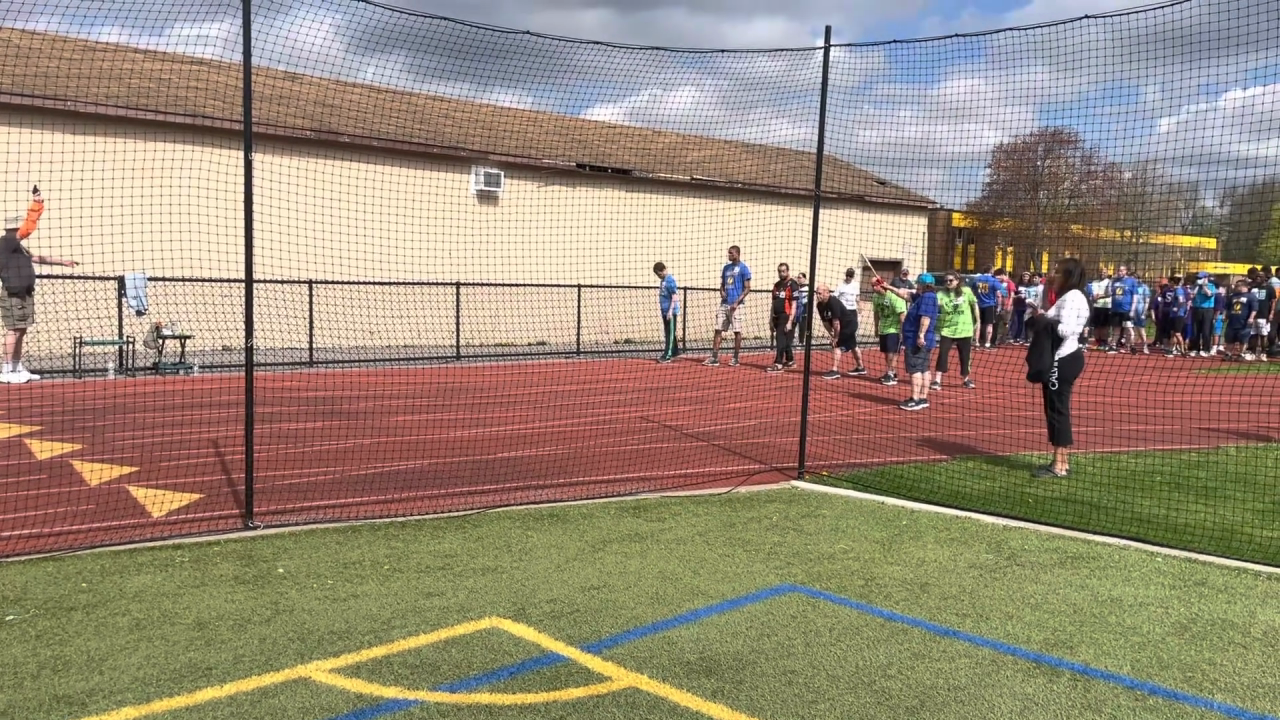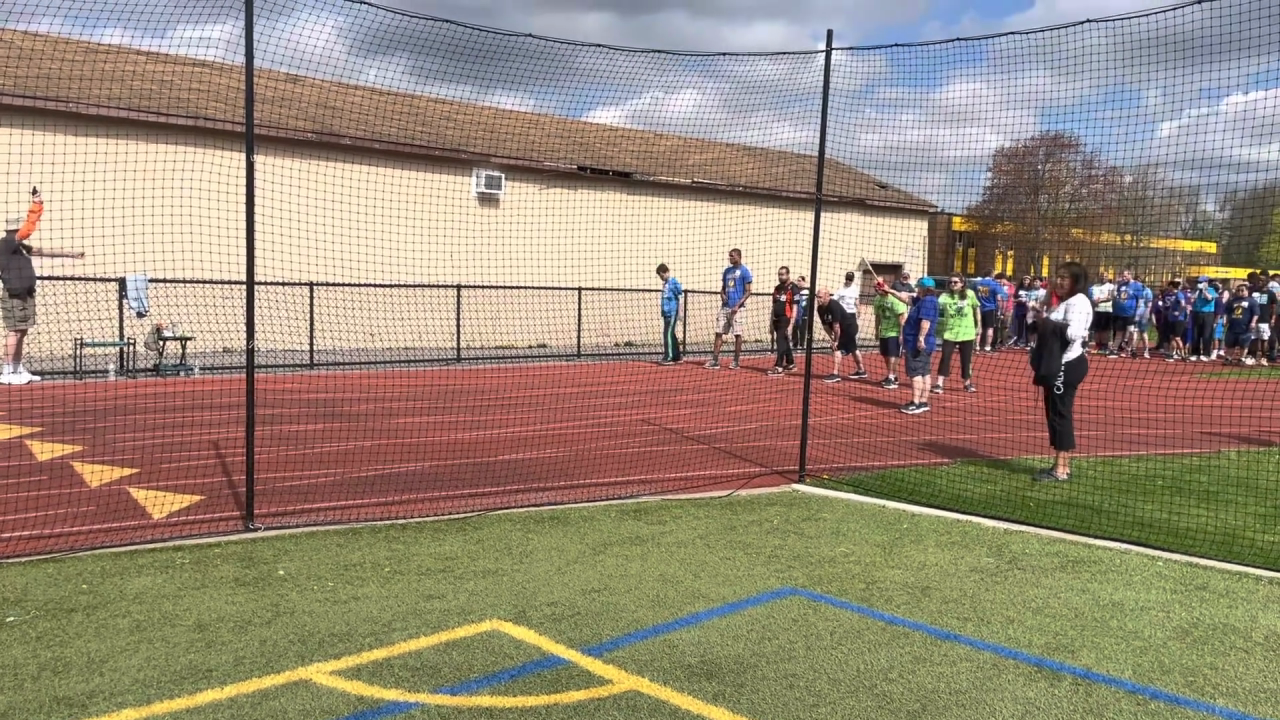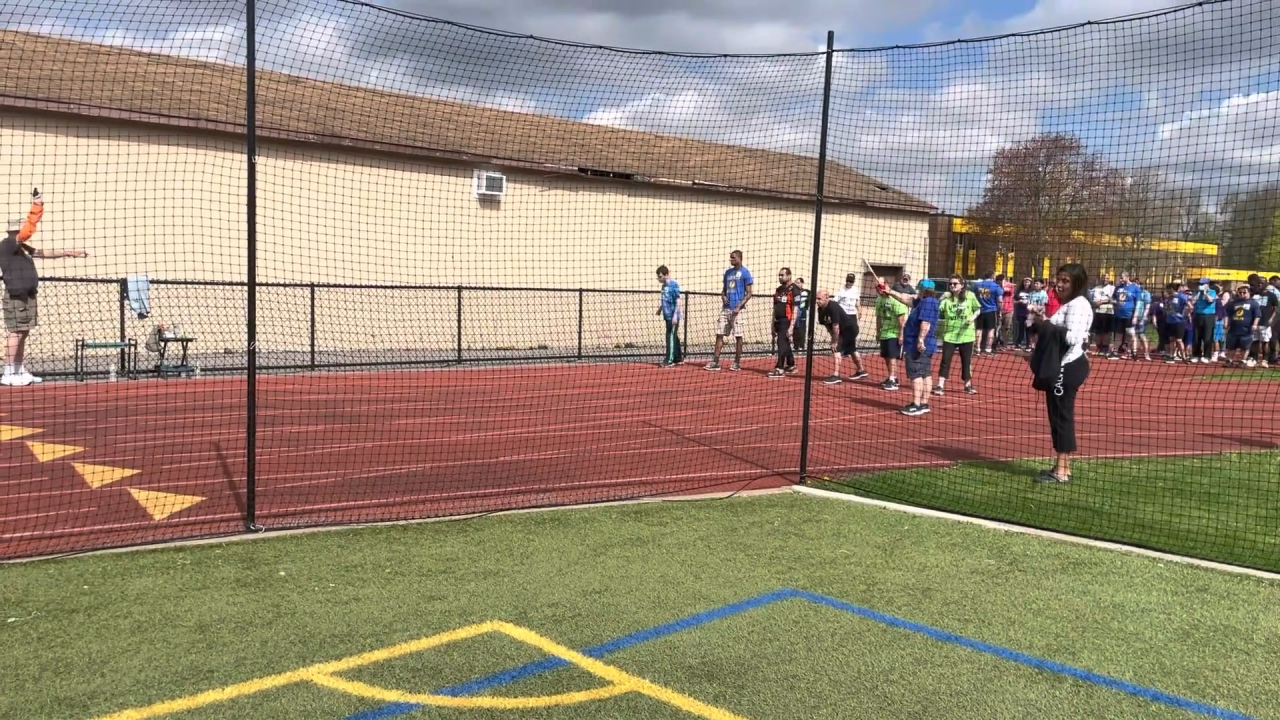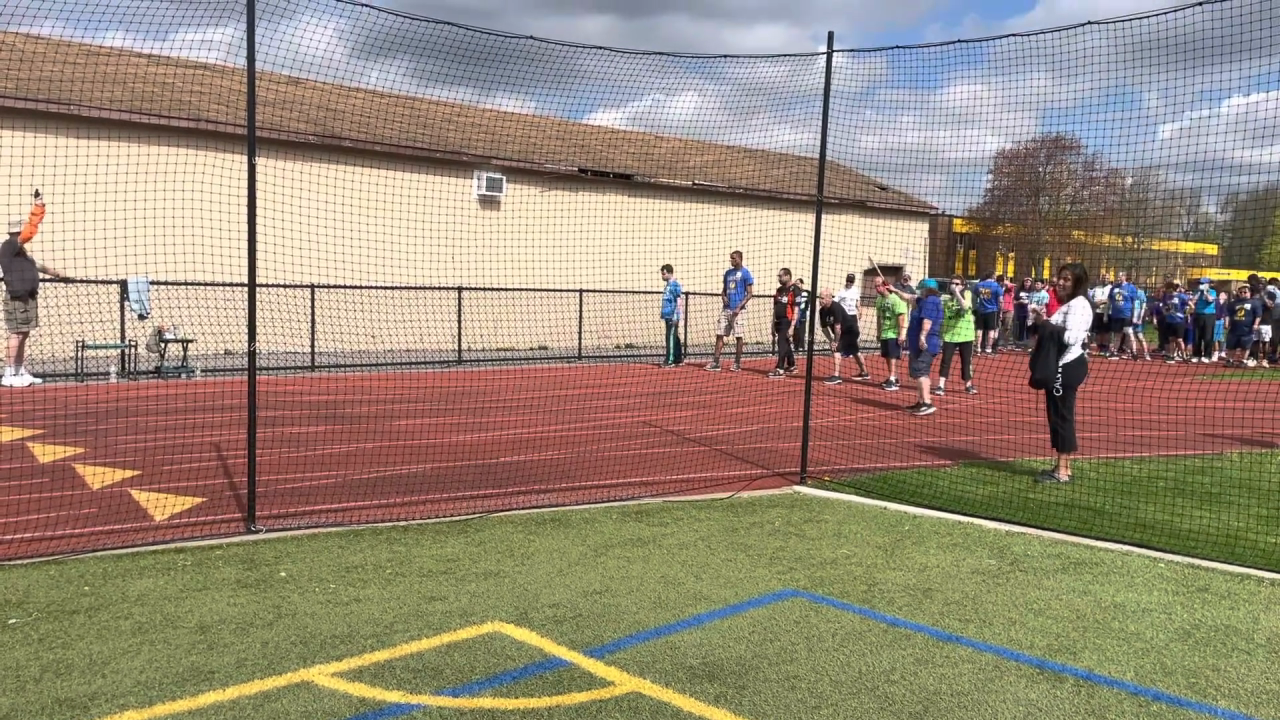
dt=0.5s
person 1, frame 1
left shoulder: (1072, 297)
right shoulder: (1068, 297)
left elbow: (1065, 329)
right elbow: (1057, 324)
left wrist: (1040, 319)
right wrist: (1041, 317)
left hip: (1062, 361)
right hip: (1061, 360)
left knee: (1057, 410)
right knee: (1056, 410)
left ankle: (1059, 466)
right ankle: (1061, 461)
person 1, frame 2
left shoulder: (1078, 301)
right shoulder: (1067, 302)
left elbow: (1072, 332)
left wrist: (1045, 322)
right wrist: (1042, 321)
left hip: (1067, 366)
right hip: (1058, 365)
left knee: (1060, 414)
right knee: (1056, 414)
left ankle: (1061, 469)
right ankle: (1062, 465)
person 1, frame 3
left shoulder: (1079, 305)
right shoulder: (1069, 305)
left elbow: (1072, 336)
left wrist: (1045, 324)
right wrist: (1043, 321)
left hip: (1067, 368)
right hip: (1060, 367)
left knee: (1062, 416)
right knee: (1059, 416)
left ankle: (1061, 471)
right ankle: (1063, 467)
person 1, frame 4
left shoulder: (1078, 304)
right shoulder: (1068, 304)
left elbow: (1071, 336)
left wrist: (1044, 323)
right wrist: (1044, 323)
left hip: (1066, 367)
right hip: (1060, 366)
left knee: (1062, 416)
right knee: (1057, 416)
left ankle: (1062, 472)
right ankle: (1063, 467)
person 2, frame 1
left shoulder: (16, 246)
right shoulder: (6, 242)
left elbow: (35, 257)
right elbow: (27, 229)
left wrist: (62, 262)
right wrist: (36, 205)
left hip: (23, 293)
right hip: (14, 294)
left knee: (20, 331)
right knee: (13, 330)
left ankle: (17, 368)
right ankle: (7, 370)
person 2, frame 2
left shoulder: (18, 246)
right shoulder: (6, 243)
left elbow: (41, 251)
right elbow: (26, 230)
left wrist: (68, 254)
right wrist: (36, 206)
left hip: (25, 295)
right hip: (14, 296)
left knee: (22, 332)
right knee: (14, 332)
left ankle: (18, 369)
right ankle: (7, 372)
person 2, frame 3
left shoulder: (20, 247)
right shoulder: (7, 245)
left elbow: (43, 253)
right elbow: (27, 231)
left wrist: (70, 253)
right wrist: (37, 207)
left hip: (26, 296)
right hip: (16, 296)
left knee: (23, 333)
right knee: (16, 333)
left ankle: (20, 370)
right ankle: (9, 373)
person 2, frame 4
left shoulder: (20, 249)
left elbow: (35, 265)
right elbow: (28, 233)
left wrist: (57, 274)
right wrist: (38, 208)
left hip: (27, 297)
right hip: (17, 298)
left knee: (23, 334)
right knee: (16, 334)
left ankle: (20, 371)
